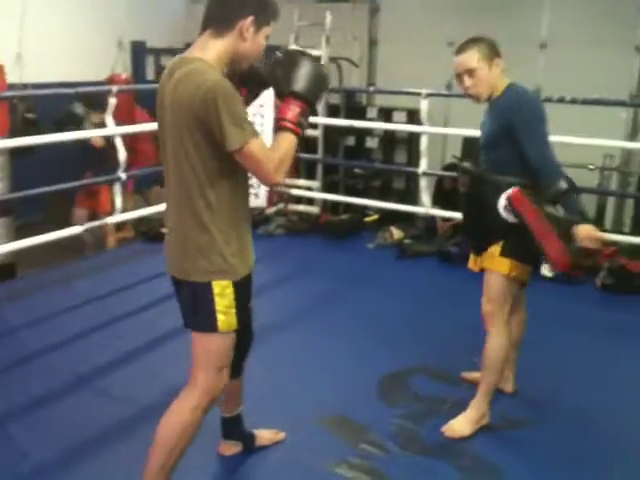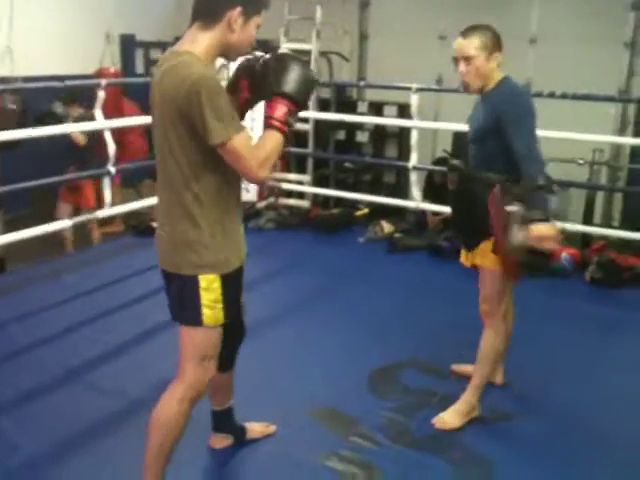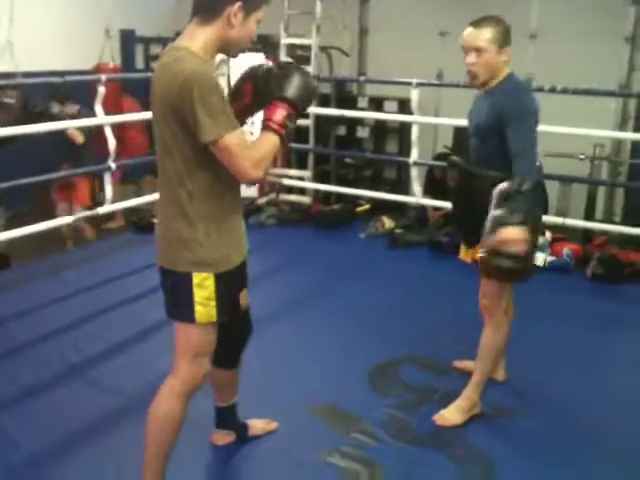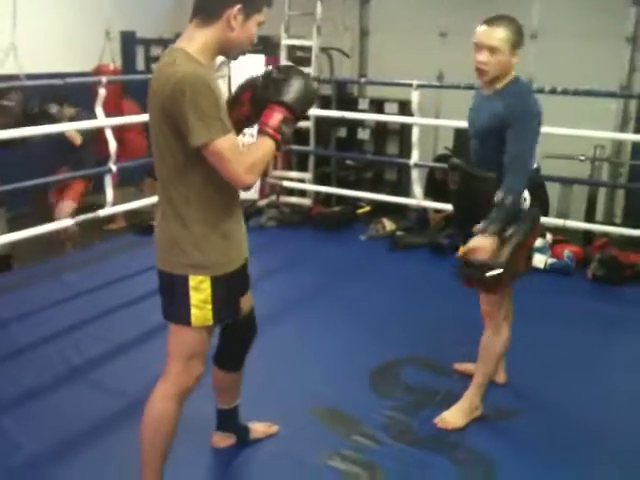
dt=0.1s
person 1, frame 1
left shoulder: (179, 71)
right shoulder: (211, 86)
right elbow: (272, 170)
left wrist: (242, 94)
right wrist: (294, 104)
left hip: (215, 247)
right hip: (210, 257)
left knee: (238, 340)
right knee: (206, 384)
left ankle: (234, 435)
person 1, frame 2
left shoulder: (176, 63)
right shoulder: (198, 78)
right elbow: (255, 167)
left wrist: (241, 96)
right wrist: (282, 104)
left hip: (214, 241)
right hip: (198, 250)
left knee: (230, 332)
right knee: (195, 374)
left ankle: (225, 428)
person 1, frame 3
left shoulder: (179, 60)
right shoulder: (193, 74)
right elbow: (249, 167)
left wrist: (244, 102)
right wrist: (281, 109)
left hip: (216, 239)
right hip: (197, 248)
left knee: (236, 329)
right knee: (189, 370)
left ankle: (227, 425)
person 1, frame 4
left shoulder: (187, 65)
right shoulder: (188, 77)
right elbow: (242, 172)
left wrist: (244, 109)
right wrist: (279, 114)
left hip: (221, 242)
right hip: (194, 251)
left knee: (240, 331)
right knee: (183, 374)
left ankle: (228, 427)
person 2, frame 1
left shoulder: (520, 104)
right shoulder: (497, 108)
left elbow: (546, 166)
left wrist: (575, 217)
right wrist: (476, 220)
left hip: (519, 220)
right hip: (499, 217)
left knee: (493, 311)
right knee: (512, 302)
left ankle: (479, 408)
right ankle: (504, 376)
person 2, frame 2
left shoulder: (511, 100)
right shoulder: (485, 99)
left elbow: (531, 161)
left wrist: (540, 215)
right hip: (487, 210)
left knee: (491, 306)
right knee: (499, 298)
left ankle: (470, 401)
right ankle: (492, 368)
person 2, frame 3
left shoulder: (515, 98)
right shoulder: (485, 94)
left elbow: (525, 162)
left wrist: (516, 220)
left hip: (506, 208)
right hip: (485, 204)
left knee: (491, 301)
right knee: (498, 294)
left ankle: (471, 397)
right ankle: (494, 364)
person 2, frame 4
left shoulder: (520, 104)
right shoulder: (484, 92)
left elbow: (518, 174)
left wrist: (491, 231)
left hip: (508, 214)
right hip: (485, 204)
left knee: (495, 304)
right knee: (495, 296)
left ankle: (472, 400)
right ankle: (494, 366)
person 3, frame 1
right shoulder: (90, 124)
left elbow: (98, 143)
left wrist: (85, 121)
left hip: (105, 181)
right hip: (90, 177)
left knee: (106, 226)
right knee: (78, 220)
right ankle: (89, 253)
person 3, frame 2
left shoulder: (89, 120)
right shoulder: (72, 119)
left elbow: (81, 140)
left wrist: (66, 119)
left hip: (87, 175)
right hip: (73, 173)
left knee: (90, 221)
right knee: (62, 217)
right ankle: (69, 253)
person 3, frame 3
left shoulder: (84, 116)
right shoulder: (67, 117)
left elbow: (79, 139)
left wrist: (62, 117)
left hip: (83, 172)
right hip: (67, 170)
left knee: (78, 220)
right knee: (62, 216)
right ankle: (70, 250)
person 3, frame 4
left shoulder: (83, 118)
right shoulder: (64, 119)
left elbow: (78, 140)
left wrist: (60, 119)
right hip: (66, 173)
left knee: (62, 214)
right knee: (58, 216)
person 4, frame 1
right shoulder: (139, 111)
left hip: (138, 160)
right hip: (150, 158)
left knee: (127, 192)
right knee: (152, 189)
left ankle: (128, 229)
person 4, frame 2
left shoulder: (113, 108)
right shoulder: (130, 105)
left hip: (127, 154)
right hip: (141, 150)
left knee: (114, 185)
right knee: (145, 184)
left ankle: (117, 223)
person 4, frame 3
right shoulder: (131, 102)
left hip: (126, 150)
right hip: (141, 146)
left knee: (113, 181)
right knee: (146, 179)
left ankle: (118, 218)
person 4, frame 4
right shoulder: (130, 104)
left hip: (126, 153)
right hip: (140, 148)
left knee: (112, 183)
right knee: (146, 181)
left ankle: (119, 219)
